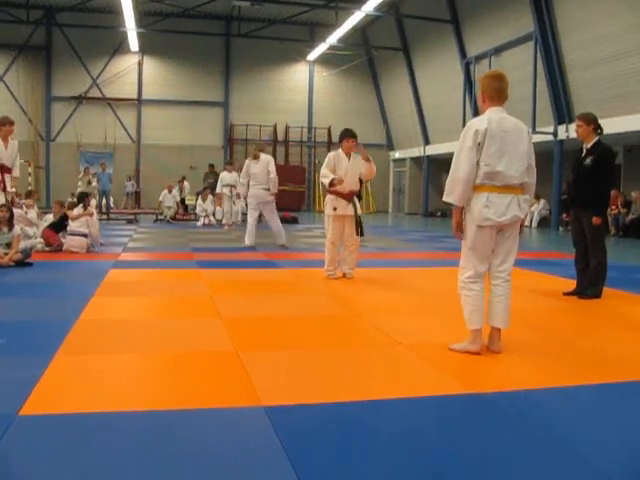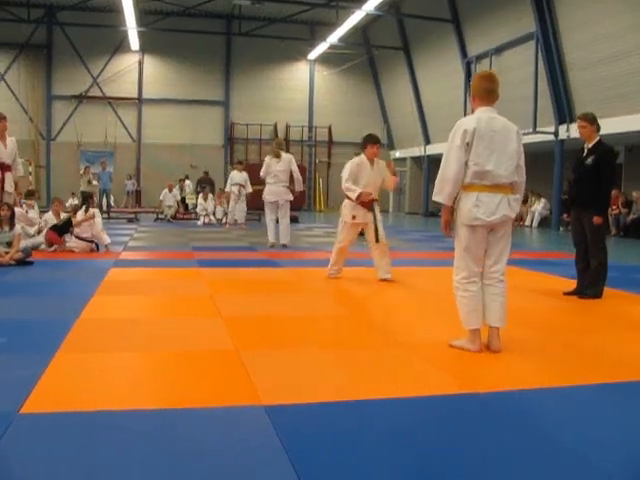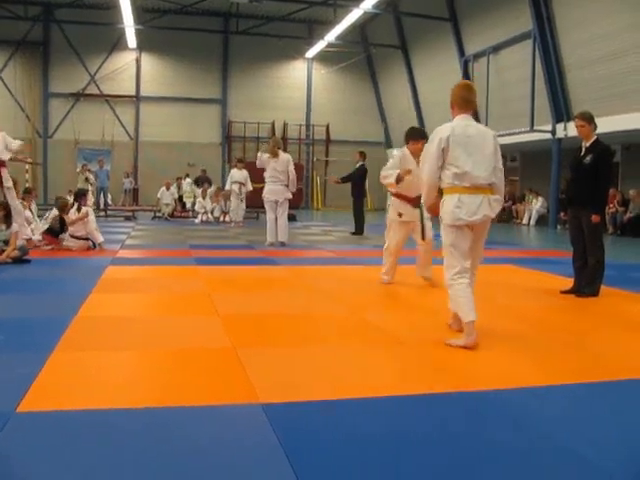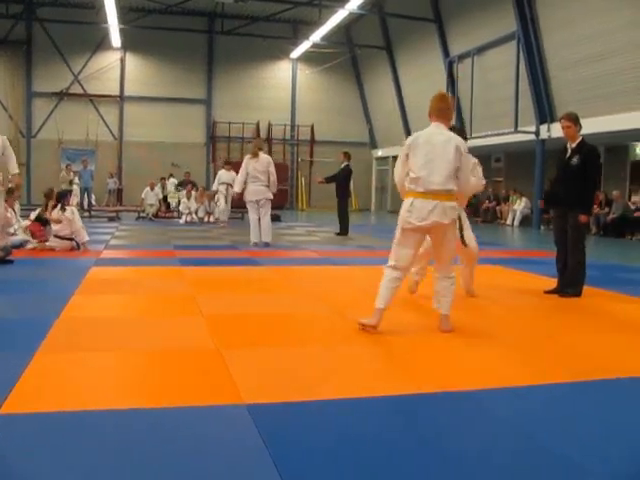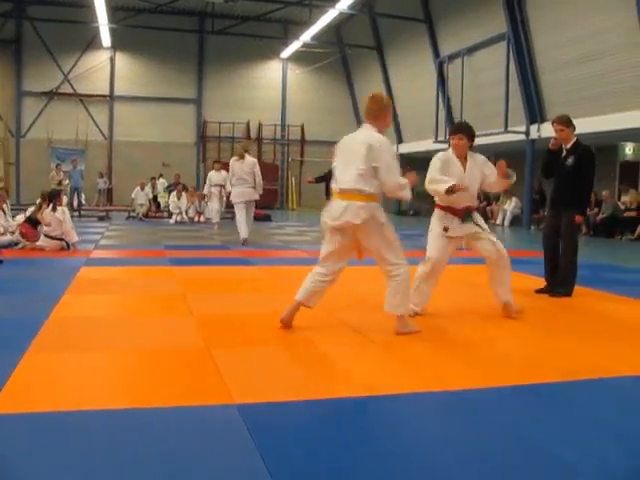
dt=0.5s
person 1, frame 1
left shoulder: (477, 126)
right shoulder: (522, 130)
left elbow: (463, 171)
right elbow: (530, 174)
left wrist: (457, 209)
right wrist: (522, 208)
left hip: (483, 203)
right hip: (512, 205)
left knee: (471, 273)
right knee: (501, 273)
left ankle: (475, 338)
right ankle: (495, 337)
person 1, frame 2
left shoulder: (466, 125)
right shoulder: (512, 129)
left elbow: (452, 170)
right elbow: (520, 173)
left wrist: (446, 206)
right wrist: (512, 205)
left hip: (474, 202)
right hip: (503, 203)
left knee: (467, 274)
right knee: (496, 274)
left ankle: (473, 337)
right ankle: (494, 336)
person 1, frame 3
left shoulder: (443, 132)
right shoulder: (489, 135)
left elbow: (429, 173)
right elbow: (499, 175)
left wrist: (430, 202)
right wrist: (494, 205)
left hip: (457, 203)
right hip: (484, 203)
left knee: (456, 270)
right knee: (469, 267)
left ankle: (469, 332)
right ankle: (458, 318)
person 1, frame 4
left shoulder: (472, 162)
left elbow: (479, 183)
left wrist: (469, 183)
left hip: (456, 212)
left knee: (471, 250)
right knee: (427, 247)
left ankle: (468, 286)
right ankle: (416, 277)
person 1, frame 5
left shoulder: (479, 161)
right shoulder: (441, 158)
left elbow: (496, 185)
right elbow: (431, 182)
left wrist: (504, 174)
right wrist: (451, 186)
left hip: (469, 219)
right hip: (444, 218)
left knee: (499, 255)
right knee: (433, 260)
left ankle: (506, 301)
right ankle: (416, 305)
person 2, frame 1
left shoulder: (358, 159)
right shoulder: (333, 156)
left elbow: (369, 175)
right elbow: (324, 173)
left wrist: (367, 159)
right wrist: (333, 180)
left hip: (352, 202)
right hip: (335, 201)
left knee: (353, 239)
right knee: (333, 238)
left ankle: (347, 269)
right ankle: (331, 271)
person 2, frame 2
left shoulder: (381, 165)
right shoulder: (355, 163)
left elbow: (390, 185)
right elbow: (346, 184)
left wrist: (392, 173)
right wrist: (359, 194)
left hip: (371, 208)
right hip: (353, 207)
left knee: (380, 242)
right knee: (343, 242)
left ankle: (385, 273)
right ankle: (333, 270)
person 2, frame 3
right shoulder: (398, 156)
right elbow: (384, 176)
right wrist: (398, 174)
left hip: (417, 206)
right hip: (399, 204)
left knee: (427, 240)
right knee: (394, 244)
left ankle: (425, 272)
right ankle: (387, 274)
person 2, frame 4
left shoulder: (413, 140)
right shoulder: (458, 143)
left elbow: (399, 178)
right elbow: (464, 184)
right wrist: (452, 200)
left hip: (415, 207)
right hip: (444, 209)
left knee: (396, 265)
right knee: (445, 268)
left ankle: (377, 317)
right ankle: (444, 319)
person 2, frame 5
left shoulder: (345, 142)
right shoulder: (380, 143)
right elbow: (391, 185)
right wrist: (408, 182)
left hip: (338, 208)
right hip: (364, 210)
left knee: (327, 265)
right knee: (396, 266)
left ankle: (291, 312)
right ankle: (402, 322)
person 3, frame 1
left shoulder: (604, 151)
right shoulder: (581, 152)
left elbow: (606, 185)
left wrist: (600, 212)
right wrist: (569, 208)
left hip: (593, 210)
right hip: (577, 209)
left knee: (595, 250)
right knee: (580, 250)
left ankle: (594, 288)
right ankle: (582, 286)
person 3, frame 2
left shoulder: (605, 151)
right shoulder: (582, 152)
left elbow: (607, 185)
left wrist: (601, 212)
right wrist: (570, 208)
left hip: (593, 210)
right hip: (578, 209)
left knee: (596, 250)
right knee: (581, 249)
left ankle: (594, 289)
right ankle: (582, 286)
person 3, frame 3
left shoulder: (603, 150)
right shoulder: (579, 151)
left elbow: (604, 183)
left wrist: (599, 211)
right wrist: (567, 207)
left hip: (591, 208)
right hip: (575, 207)
left knee: (593, 248)
right knee: (578, 248)
left ankle: (591, 287)
right ankle: (579, 284)
person 3, frame 4
left shoulder: (589, 151)
right shoulder: (564, 152)
left elbow: (592, 183)
left wrist: (586, 211)
right wrist: (547, 199)
left hip: (577, 208)
right hip: (560, 207)
left knee: (575, 248)
right knee: (561, 247)
left ankle: (574, 287)
right ankle: (562, 284)
person 3, frame 5
left shoulder: (584, 151)
right shoulder: (558, 151)
left elbow: (587, 183)
right elbow: (546, 174)
left wrist: (582, 211)
right wrist: (551, 151)
left hip: (572, 207)
right hip: (556, 204)
left knee: (568, 247)
right knee: (549, 243)
left ankle: (565, 287)
right ankle: (551, 282)
